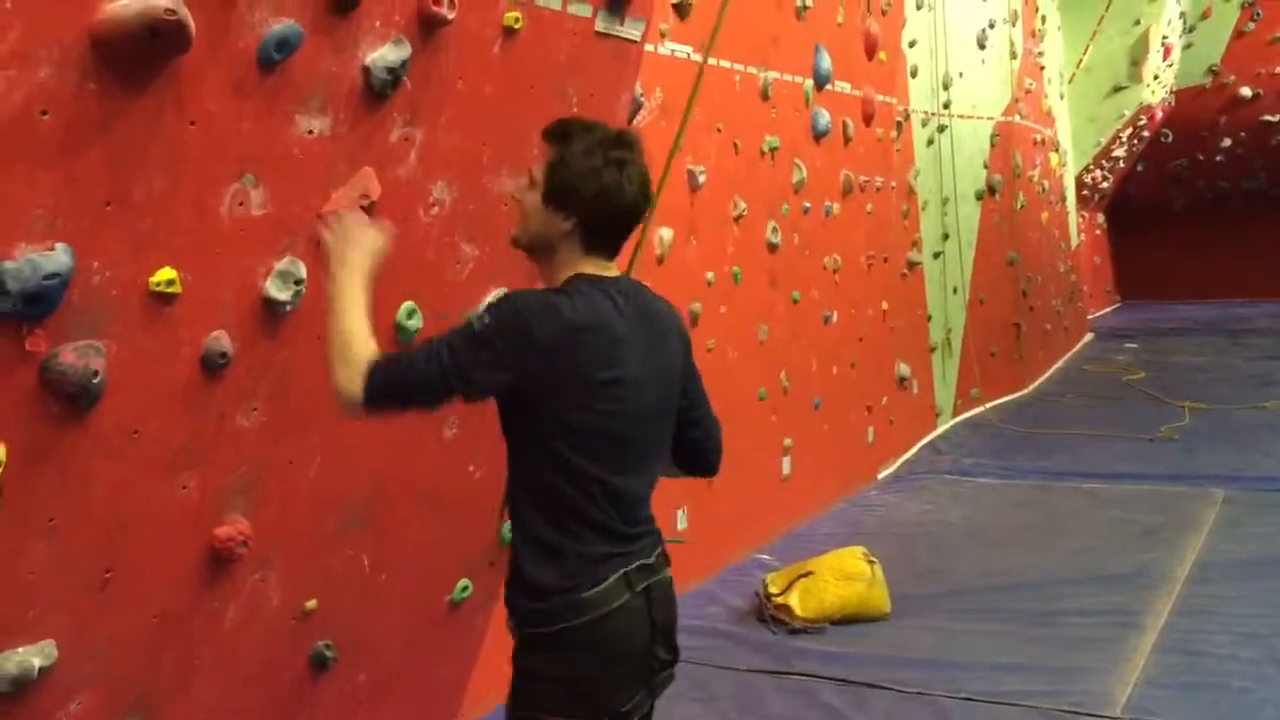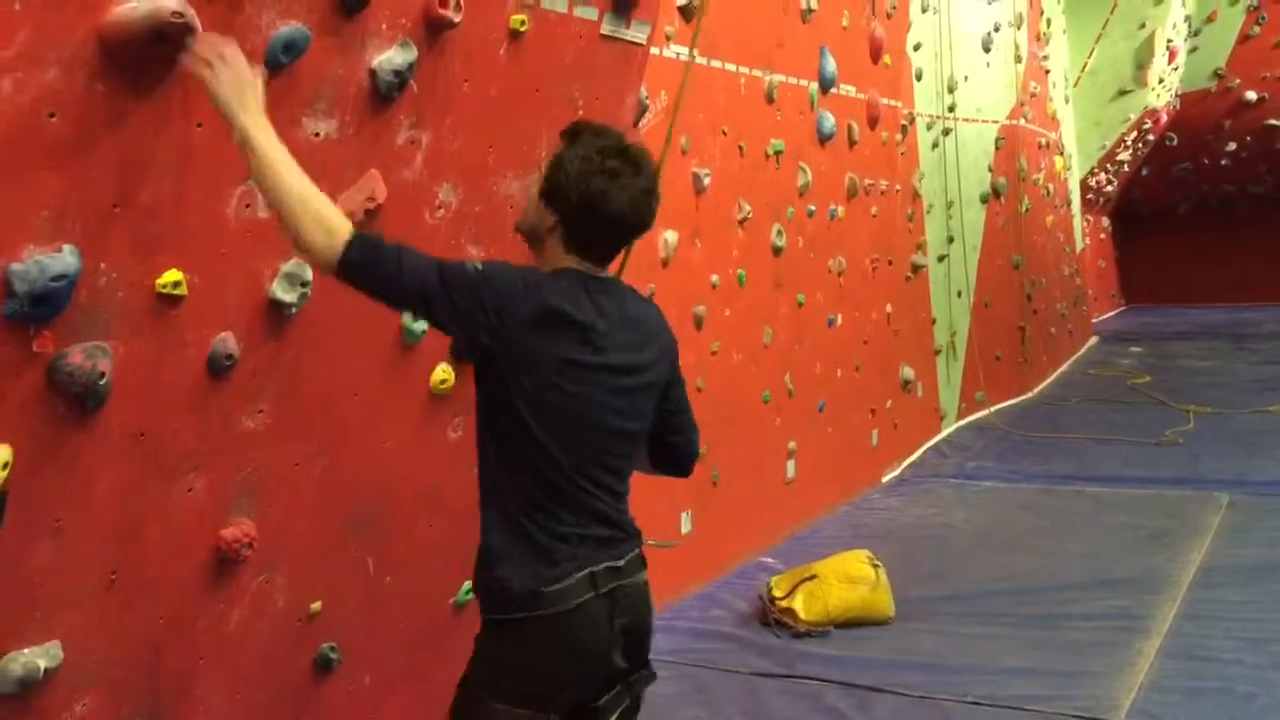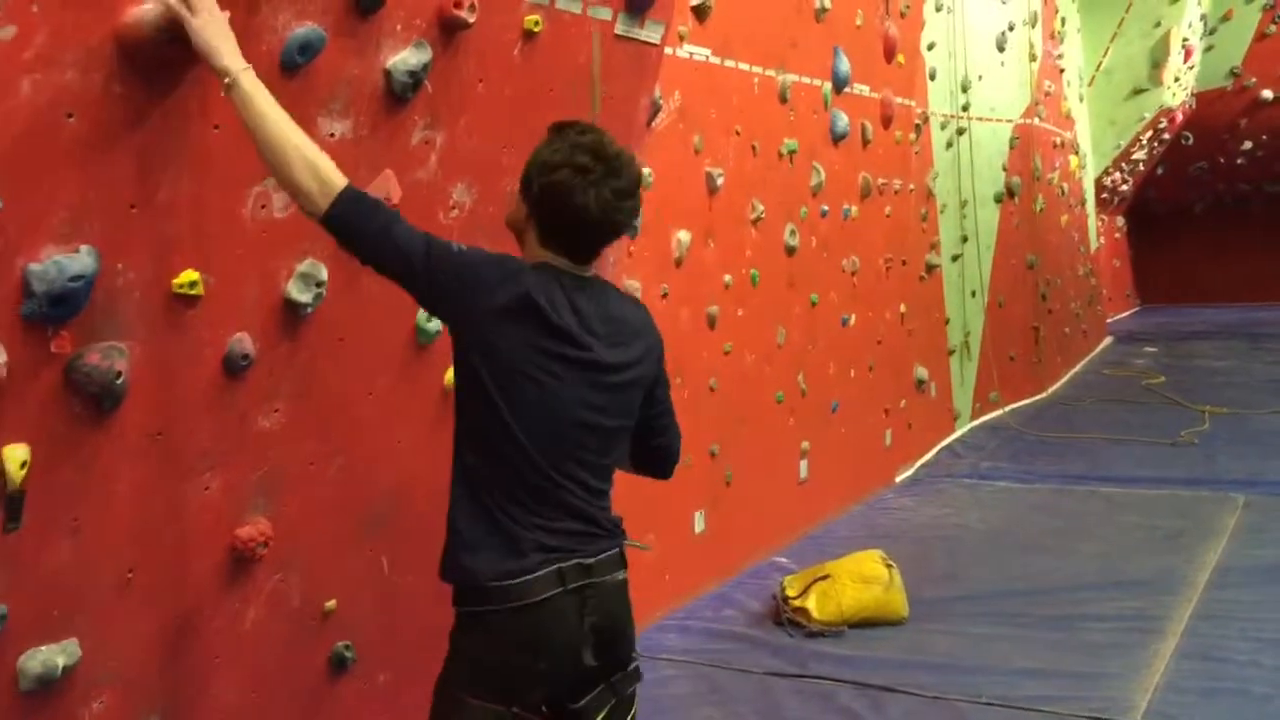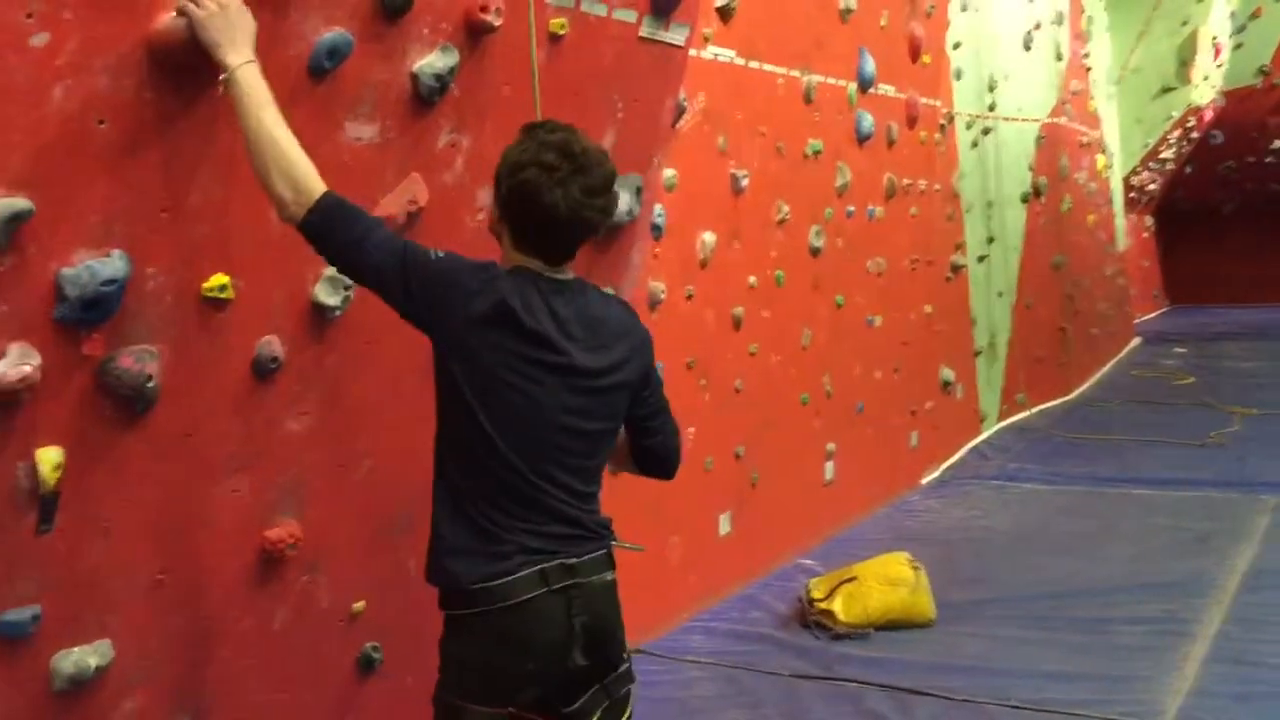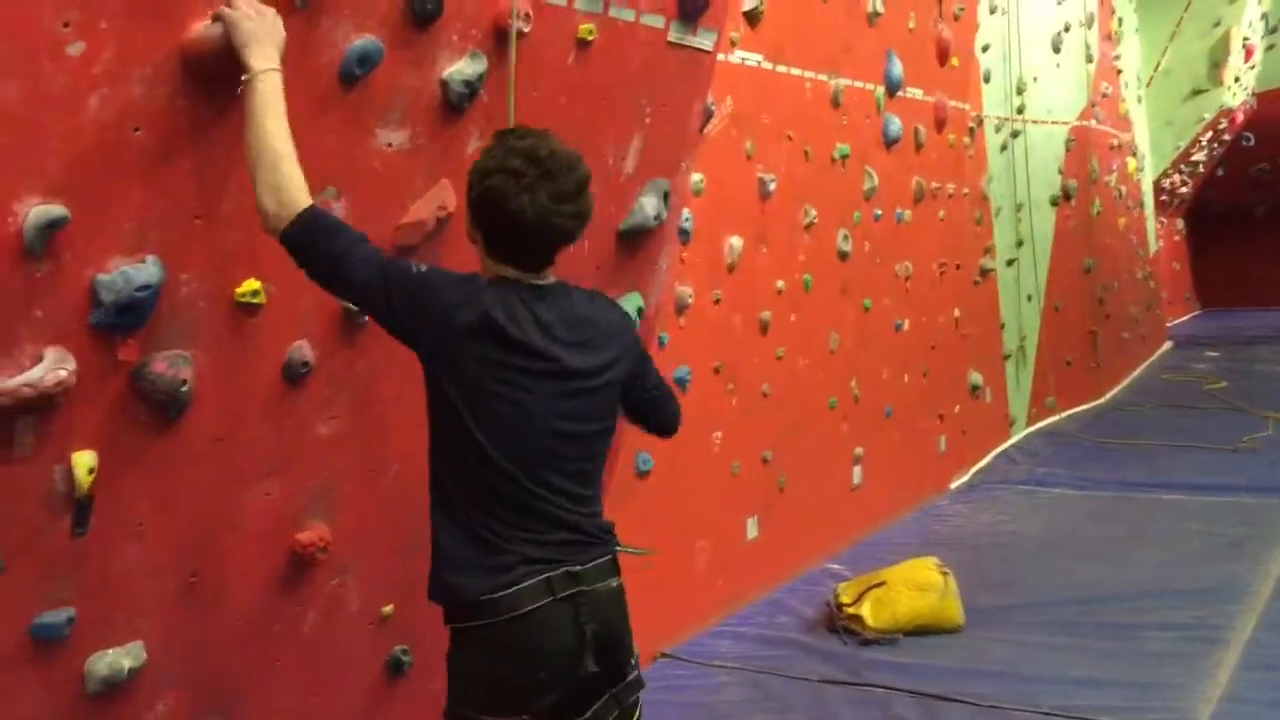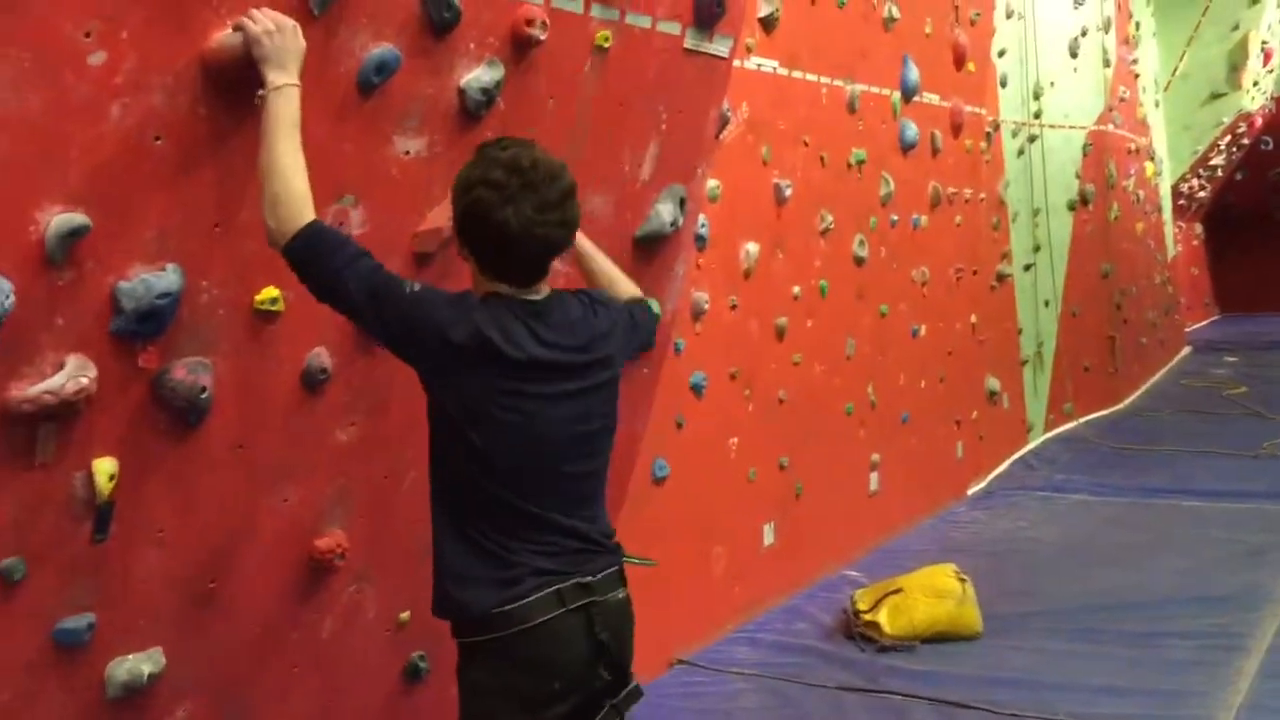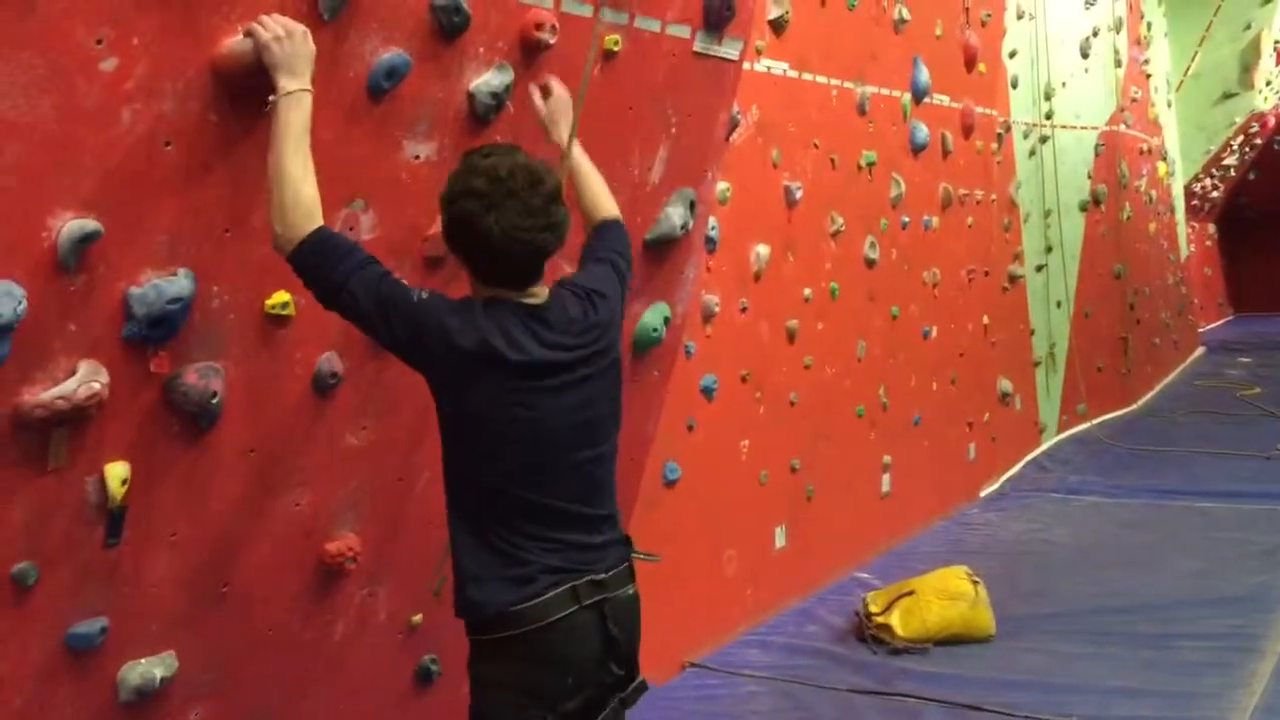
dt=0.2s
person 1, frame 1
left shoulder: (534, 323)
right shoulder: (660, 321)
left elbow: (360, 384)
right elbow: (703, 456)
left wrist: (350, 265)
left hip: (575, 623)
right hip: (645, 600)
person 1, frame 2
left shoulder: (511, 304)
right shoulder: (650, 327)
left elbow: (334, 246)
right elbow: (681, 453)
left wrist: (249, 118)
left hip: (540, 617)
right hip: (623, 599)
person 1, frame 3
left shoulder: (488, 293)
right shoulder: (636, 328)
left elbow: (322, 193)
right elbow: (660, 458)
left wrist: (230, 63)
left hip: (512, 612)
right hip: (604, 599)
person 1, frame 4
left shoulder: (467, 299)
right shoulder: (621, 328)
left elbow: (299, 198)
right elbow: (662, 457)
left wrist: (238, 59)
left hip: (502, 616)
right hip: (591, 598)
person 1, frame 5
left shoulder: (449, 314)
right shoulder: (605, 325)
left elbow: (284, 208)
right elbow: (665, 416)
left wrist: (262, 63)
left hip: (508, 626)
right hip: (598, 603)
person 1, frame 6
left shoulder: (447, 332)
right shoulder: (596, 326)
left elbow: (289, 224)
right elbow: (641, 313)
left wrist: (282, 77)
right wrist: (568, 241)
left hip: (516, 635)
right hip: (604, 613)
person 1, frame 7
left shoulder: (453, 338)
right shoulder: (592, 315)
left elbow: (297, 233)
right elbow: (611, 230)
left wrist: (293, 84)
right wrist: (563, 138)
left hip: (527, 635)
right hip: (611, 608)
